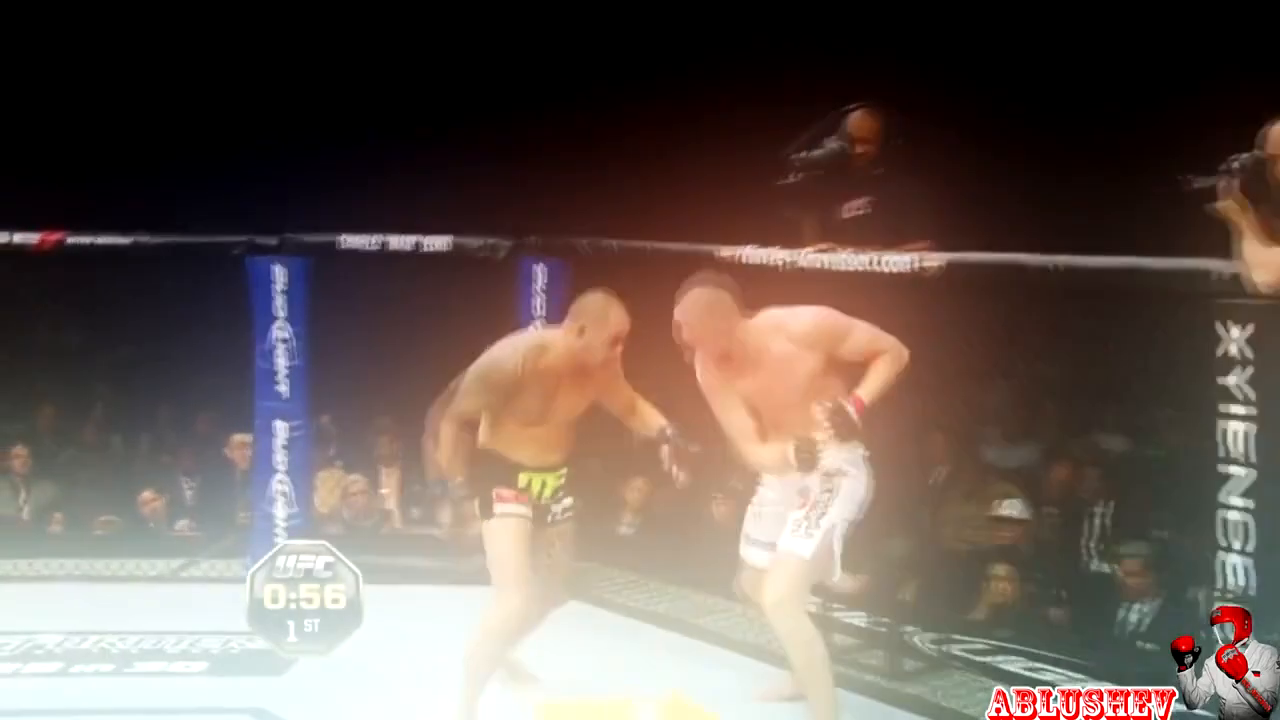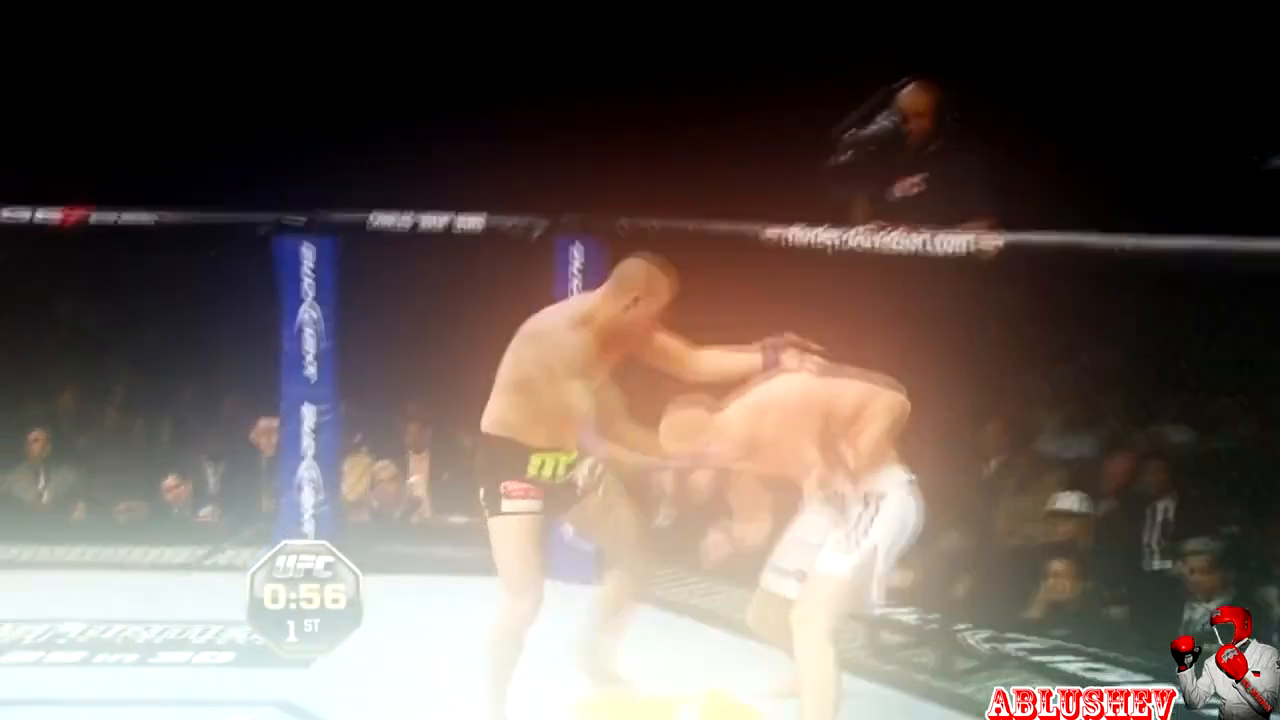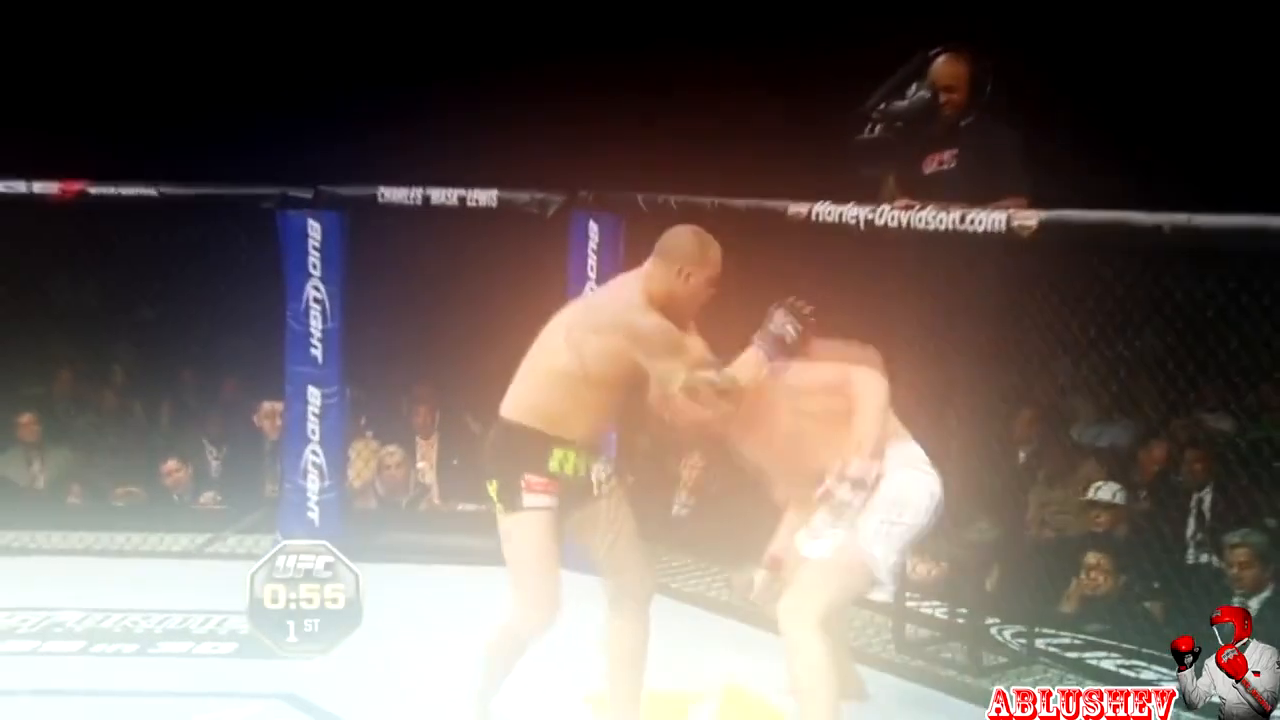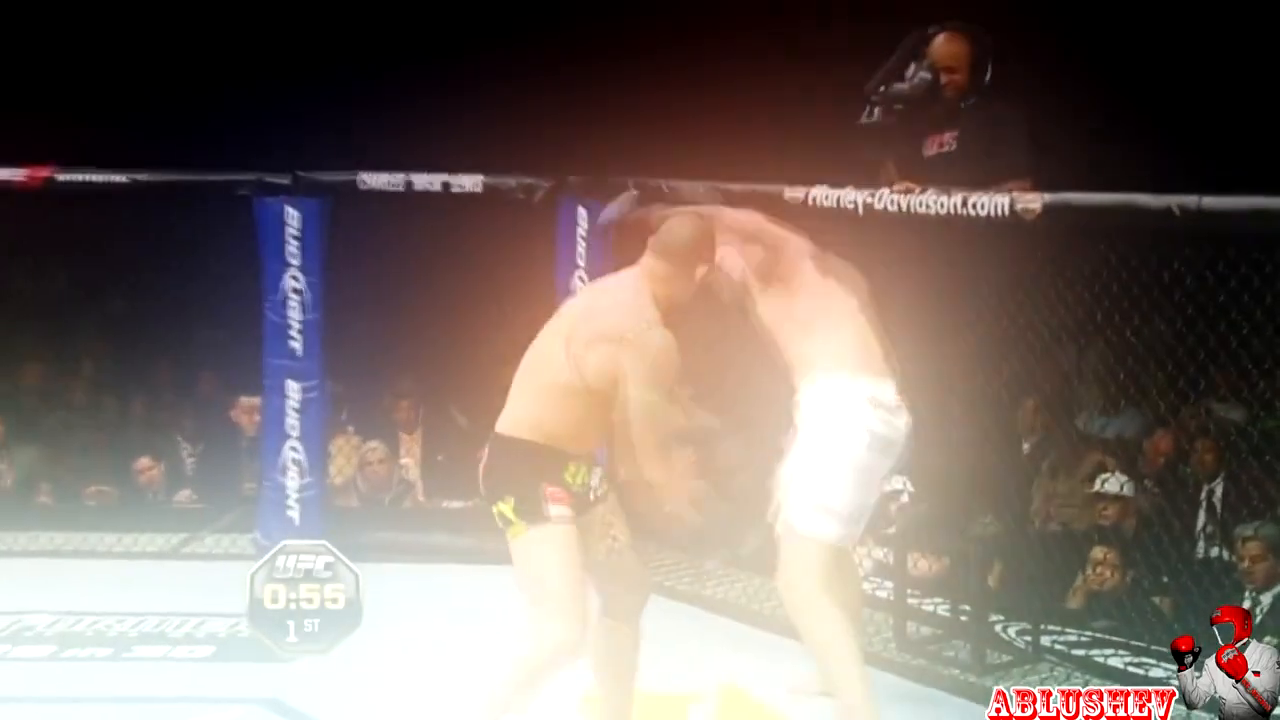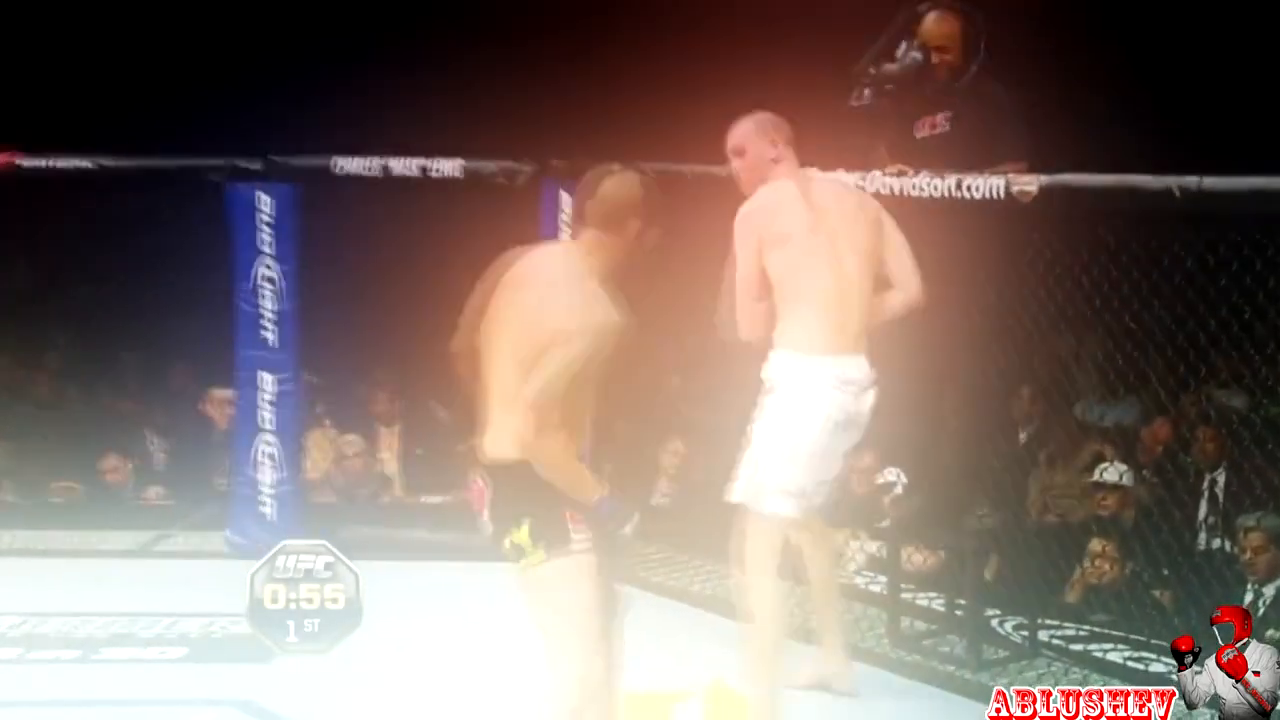
dt=0.2s
person 1, frame 1
left shoulder: (601, 364)
right shoulder: (510, 361)
left elbow: (632, 408)
right elbow: (455, 419)
left wrist: (665, 434)
right wrist: (457, 488)
left hip: (557, 476)
right hip: (503, 475)
left knee: (549, 590)
right knee: (512, 600)
left ankle: (501, 654)
person 1, frame 2
left shoulder: (629, 327)
right shoulder: (563, 338)
left elbow: (692, 362)
right elbow: (605, 434)
left wrist: (766, 356)
left hip: (564, 454)
right hip: (510, 457)
left knee: (631, 554)
right knee: (523, 601)
left ankle: (597, 654)
person 1, frame 3
left shoulder: (653, 309)
right shoulder: (641, 323)
left elbow: (695, 382)
right elbow: (702, 406)
right wrist: (769, 347)
left hip: (581, 453)
right hip: (526, 448)
left knee: (632, 588)
right knee: (537, 606)
person 1, frame 4
left shoulder: (617, 293)
right shoulder: (647, 340)
right elbow: (654, 458)
right wrist: (685, 505)
left hip: (572, 466)
right hip: (527, 465)
left knee: (627, 592)
right knee: (566, 628)
person 1, frame 5
left shoulder: (518, 264)
right shoulder: (595, 316)
left elbow: (464, 349)
right elbow: (541, 433)
right wrist: (601, 502)
left hip: (507, 469)
right hip: (535, 486)
left knee: (598, 605)
right knee: (587, 665)
person 2, frame 1
left shoulder: (808, 326)
right shoulder: (709, 368)
left elbow: (894, 351)
right elbow: (754, 453)
left wrist: (857, 405)
right wrist: (797, 453)
left hip: (836, 472)
right hip: (783, 473)
left knee: (779, 598)
right knee: (754, 585)
right ankle: (805, 677)
person 2, frame 2
left shoulder: (789, 401)
left elbow: (892, 402)
right elbow: (755, 523)
left wrist: (853, 465)
right wrist: (727, 539)
left hip: (882, 498)
right hip: (827, 505)
left knee: (810, 620)
right knee: (766, 617)
right ankle: (814, 681)
person 2, frame 3
right shoulder: (748, 434)
left elbow: (868, 376)
right elbow: (800, 504)
left wrist: (860, 461)
right wrist: (773, 561)
left hip: (897, 478)
right hip: (854, 494)
left knee: (798, 611)
right knee: (795, 594)
right ankle: (843, 683)
person 2, frame 4
left shoulder: (772, 261)
right shoulder: (837, 276)
left elbow: (763, 233)
left hip: (843, 408)
right hip: (881, 412)
left knee: (801, 580)
right knee: (826, 557)
person 2, frame 5
left shoulder: (758, 213)
right shoulder: (860, 202)
left elbow: (751, 327)
right elbow: (910, 289)
left hip: (803, 384)
right hip: (851, 382)
left knee: (756, 553)
right knee: (803, 519)
right ankle: (835, 658)
